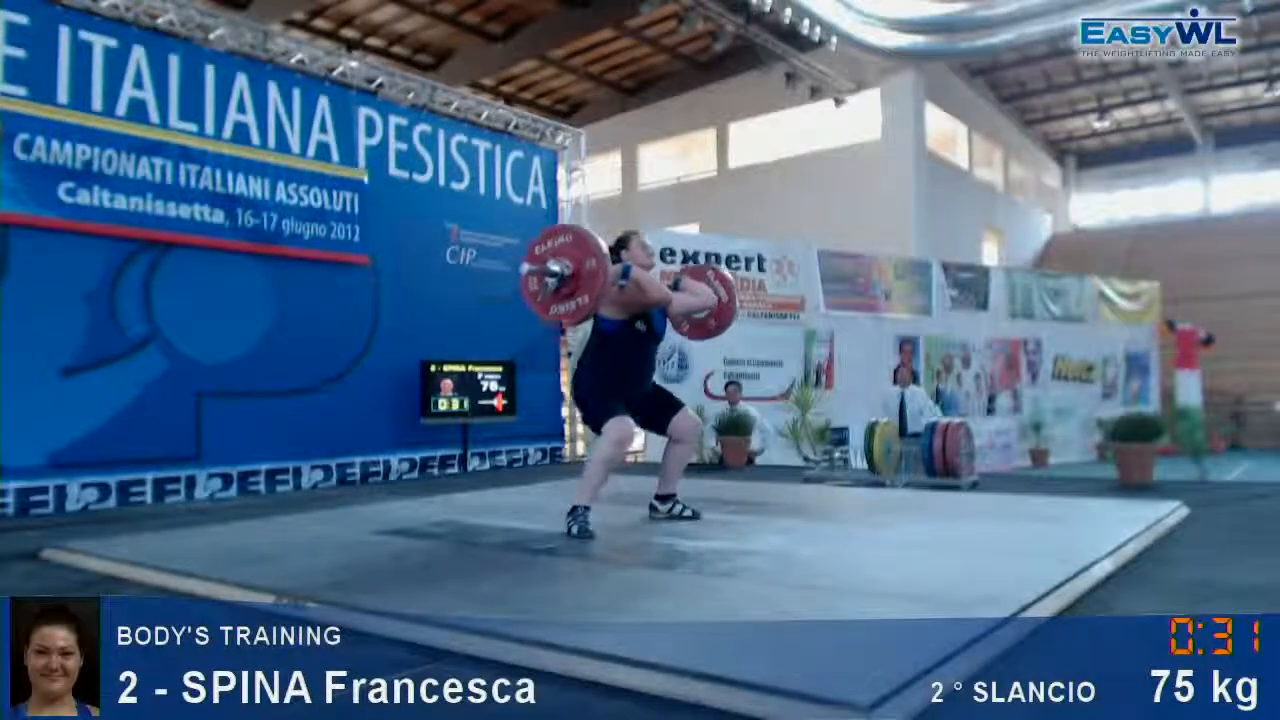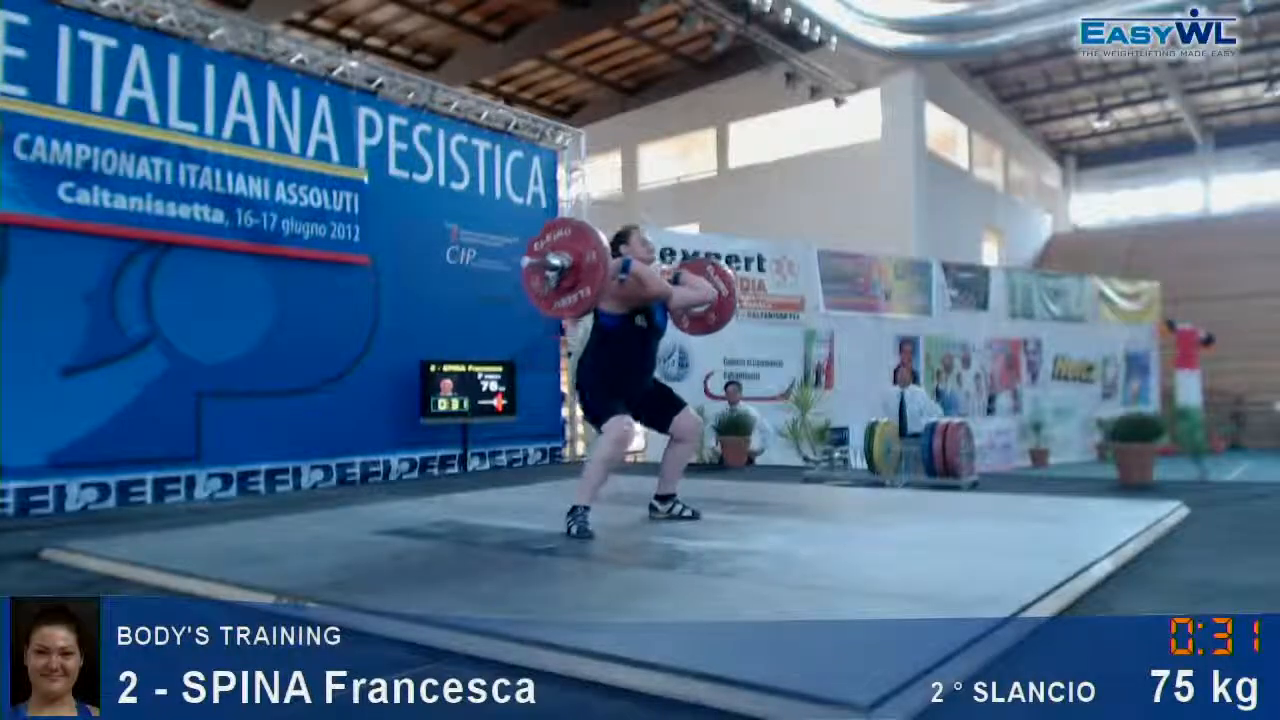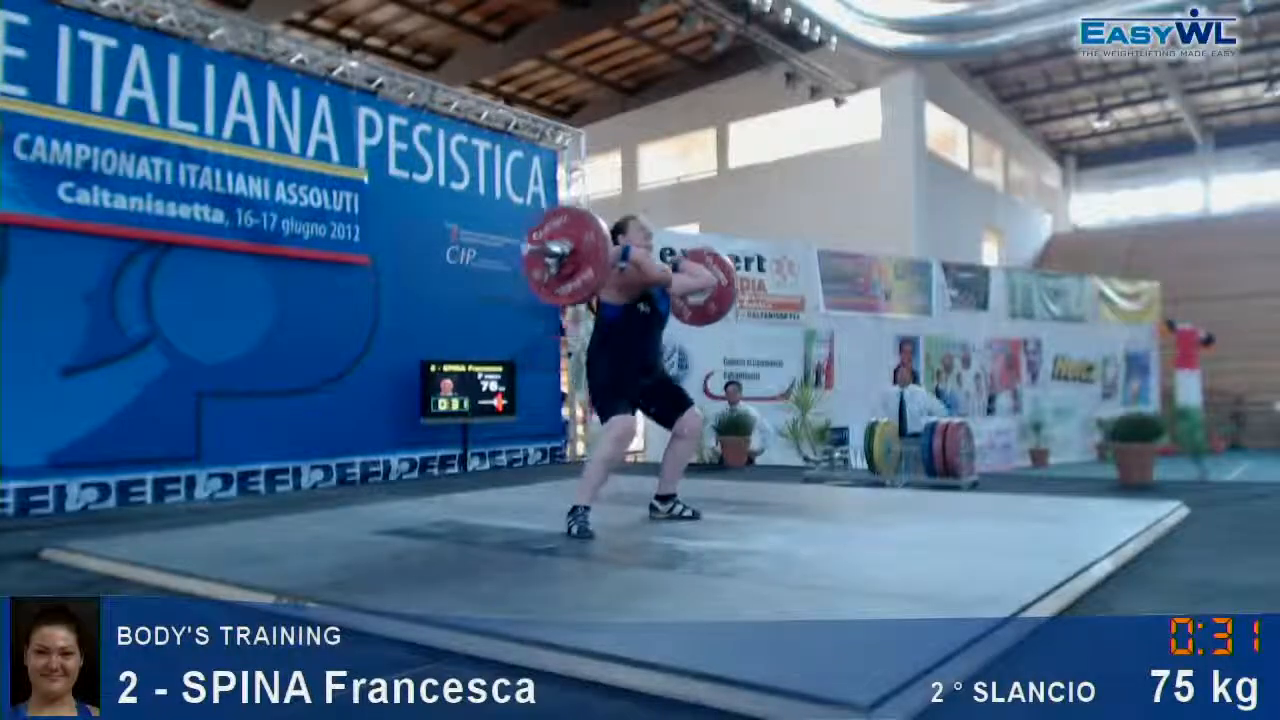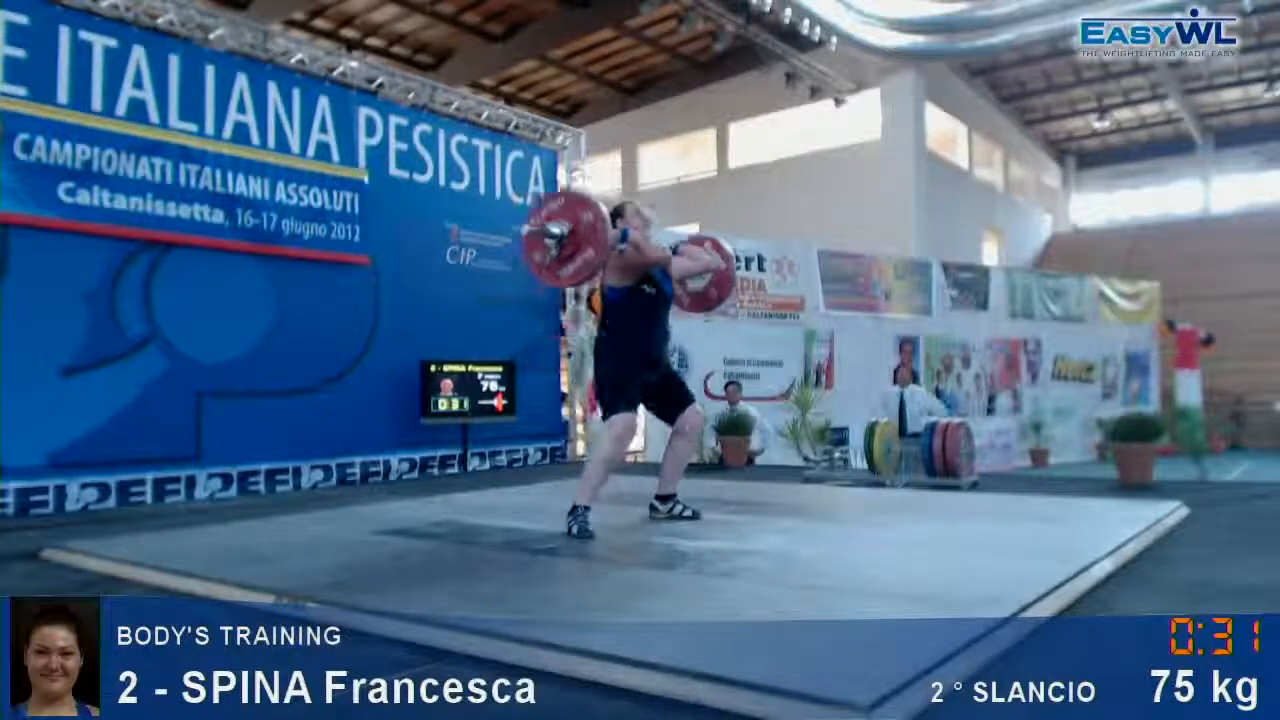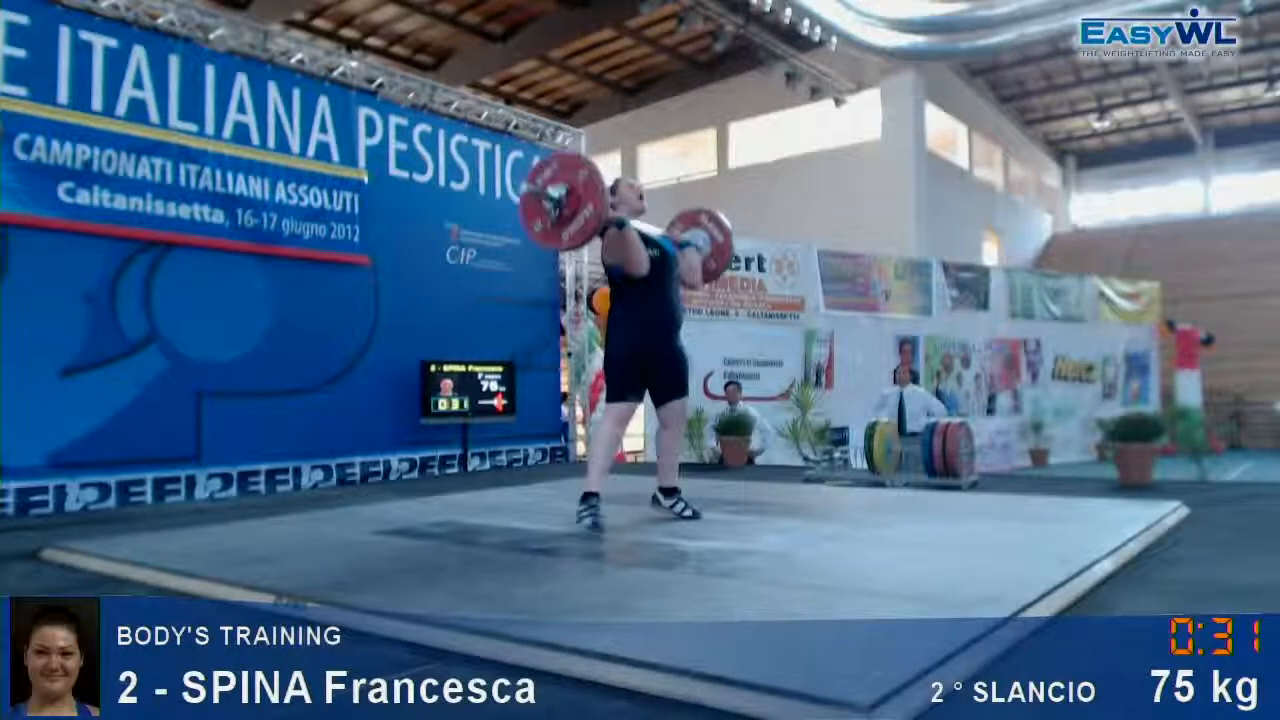
dt=0.1s
person 1, frame 1
left shoulder: (655, 294)
right shoulder: (619, 292)
left elbow: (708, 299)
right elbow: (659, 296)
left wrist: (680, 281)
right wrist: (624, 271)
left hip: (637, 387)
right hip: (598, 385)
left knee: (689, 427)
right knee: (620, 433)
left ankle: (664, 500)
right ankle: (579, 511)
person 1, frame 2
left shoulder: (657, 291)
right shoulder: (620, 286)
left elbow: (708, 294)
right elbow: (659, 289)
left wrist: (681, 275)
right wrist: (626, 266)
left hip: (639, 381)
right hip: (602, 380)
left knee: (689, 426)
right knee: (619, 432)
left ankle: (663, 500)
right ankle: (578, 511)
person 1, frame 3
left shoulder: (658, 281)
right shoulder: (622, 275)
left elbow: (709, 281)
right elbow: (659, 274)
left wrist: (680, 264)
right wrist: (625, 254)
left hip: (649, 373)
right hip: (611, 374)
left knee: (691, 424)
right knee: (621, 430)
left ankle: (664, 500)
right ankle: (579, 511)
person 1, frame 4
left shoulder: (658, 263)
right shoulder: (623, 256)
left elbow: (713, 263)
right elbow: (655, 257)
left wrist: (683, 250)
right wrist: (624, 237)
left hip: (655, 364)
right hip: (617, 364)
left knee: (690, 423)
right knee: (620, 430)
left ankle: (664, 499)
right ankle: (579, 510)
person 1, frame 5
left shoulder: (659, 241)
right shoulder: (617, 236)
left elbow: (692, 280)
right elbow: (639, 267)
left wrist: (689, 244)
right wrist: (618, 222)
left hip: (665, 345)
right hip: (630, 340)
left knee: (674, 417)
right knee: (618, 413)
left ankle: (667, 492)
right ankle: (590, 498)
